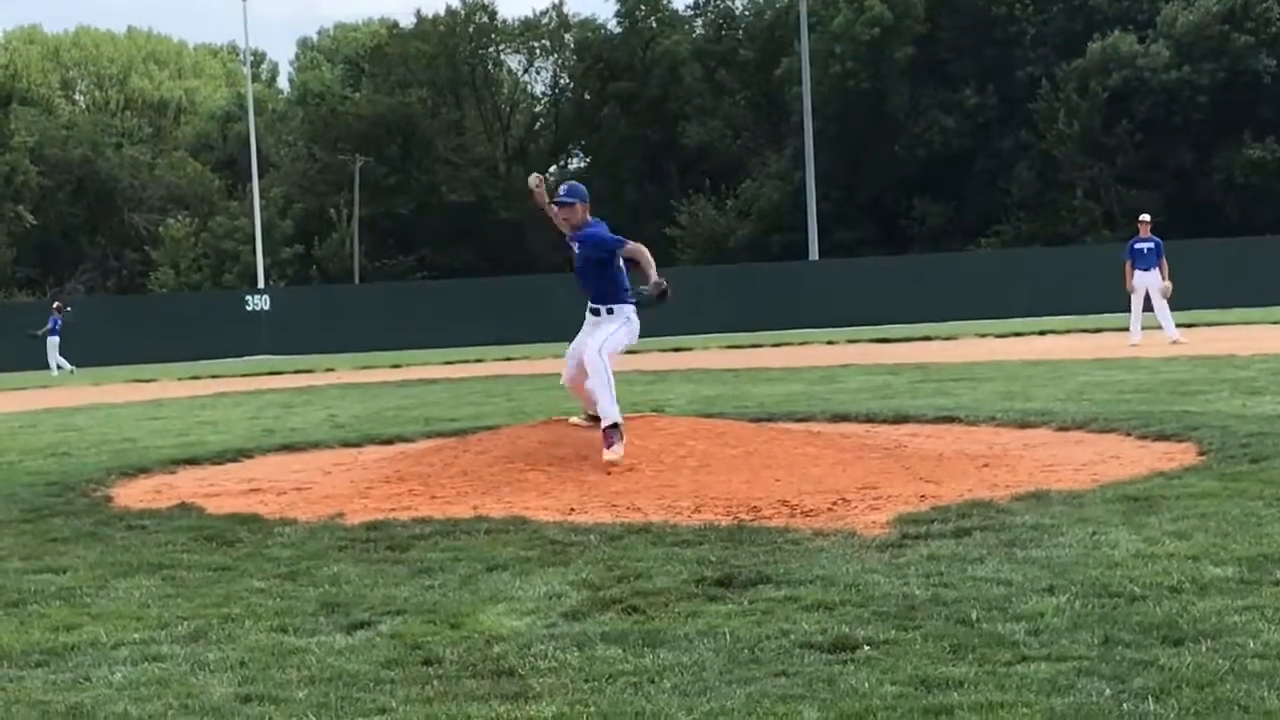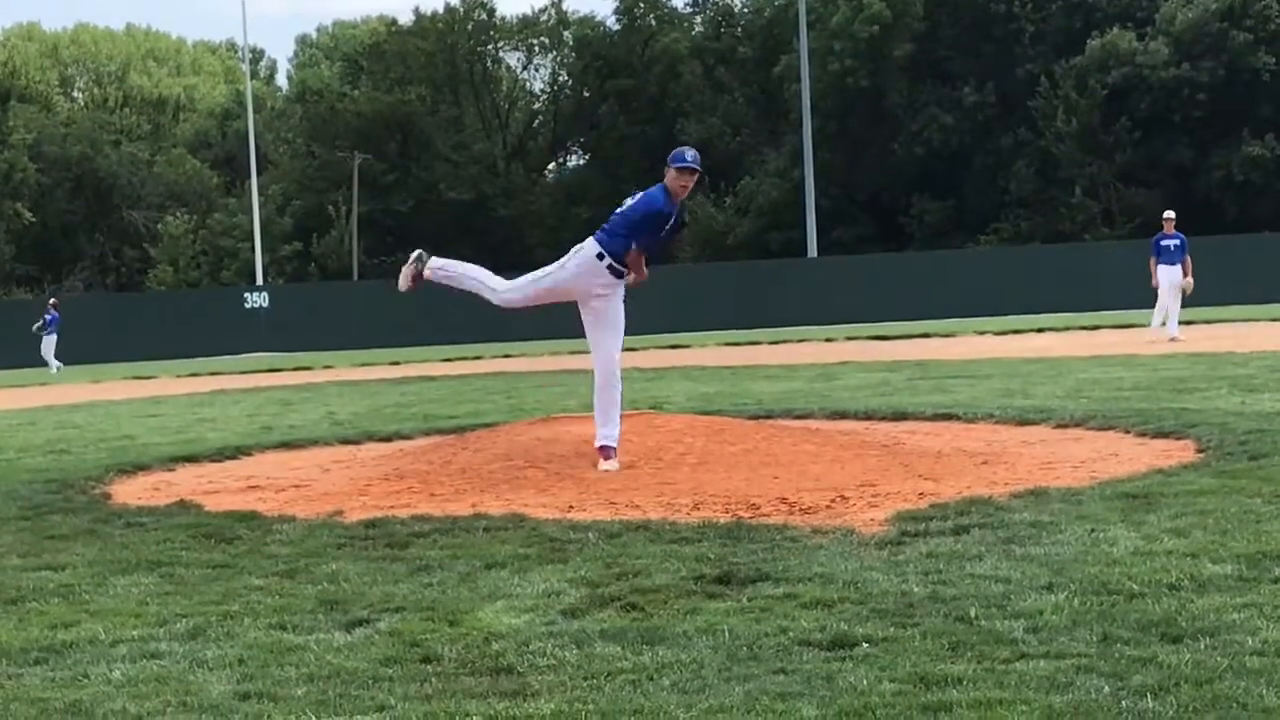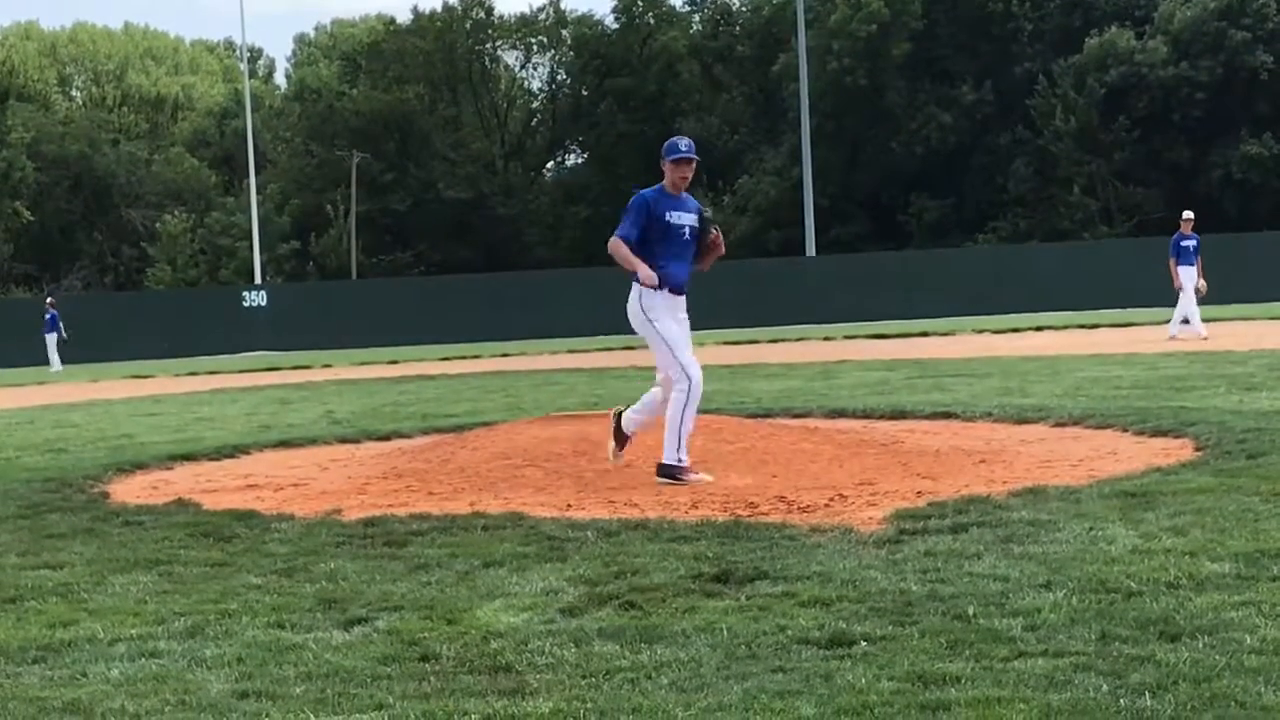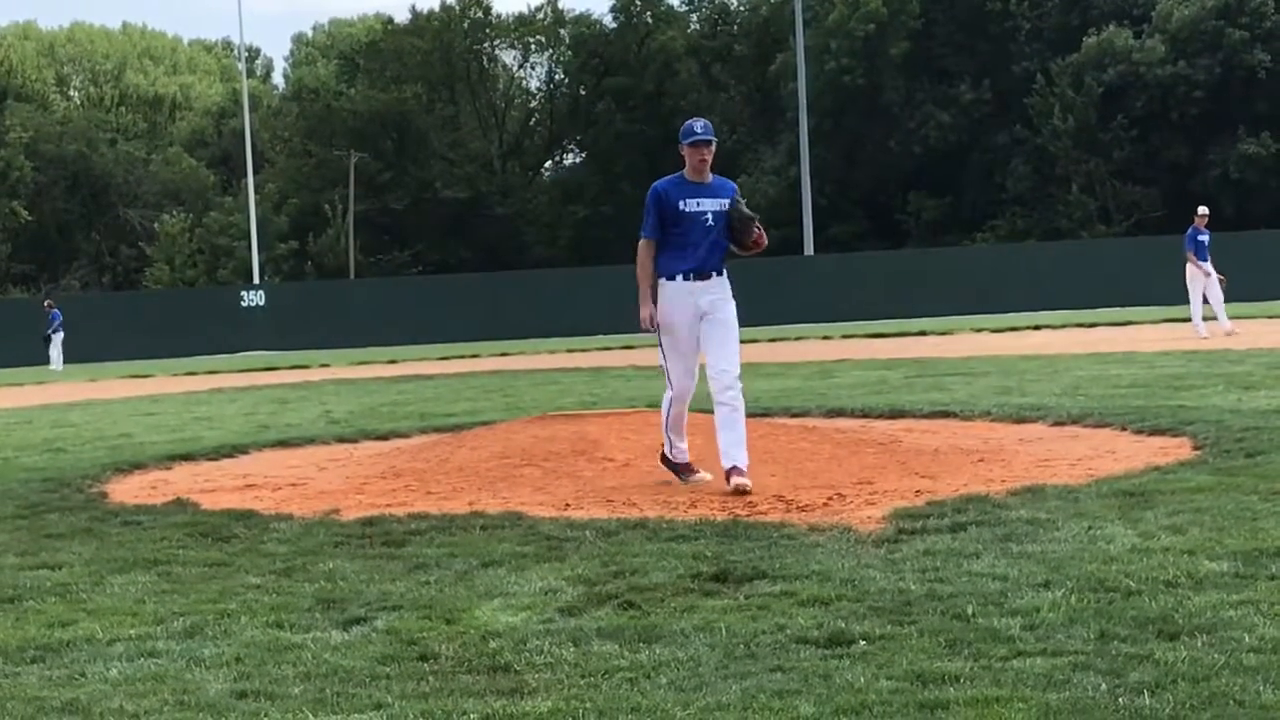
dt=0.5s
person 1, frame 1
left shoulder: (597, 232)
right shoulder: (578, 232)
left elbow: (638, 251)
right elbow: (563, 223)
left wrist: (653, 278)
right wrist: (542, 197)
left hip: (620, 319)
right hip: (594, 319)
left knee: (594, 356)
right knee: (572, 379)
left ankle: (612, 430)
right ankle: (597, 410)
person 1, frame 2
left shoulder: (662, 200)
right shoulder: (658, 206)
right elbow: (634, 259)
right wrist: (639, 276)
left hip: (609, 285)
right hip: (585, 265)
left knee: (609, 366)
right knee: (507, 292)
left ankle: (607, 444)
right ankle: (428, 267)
person 1, frame 3
left shoulder: (693, 207)
right shoulder: (646, 201)
left elbow: (700, 265)
right elbow: (615, 245)
left wrist: (714, 249)
right wrist: (640, 268)
left hip: (677, 303)
right hip: (650, 303)
left knee: (673, 385)
right knee: (689, 379)
left ankle: (625, 422)
right ankle: (672, 463)
person 1, frame 4
left shoulder: (729, 191)
right shoulder: (662, 191)
left elbow: (735, 244)
right elbow: (646, 248)
left wrist: (755, 244)
right wrist: (645, 302)
left hip: (718, 291)
right hip: (674, 293)
left knee: (727, 380)
right knee: (680, 386)
left ankle: (735, 467)
right ankle: (674, 455)
